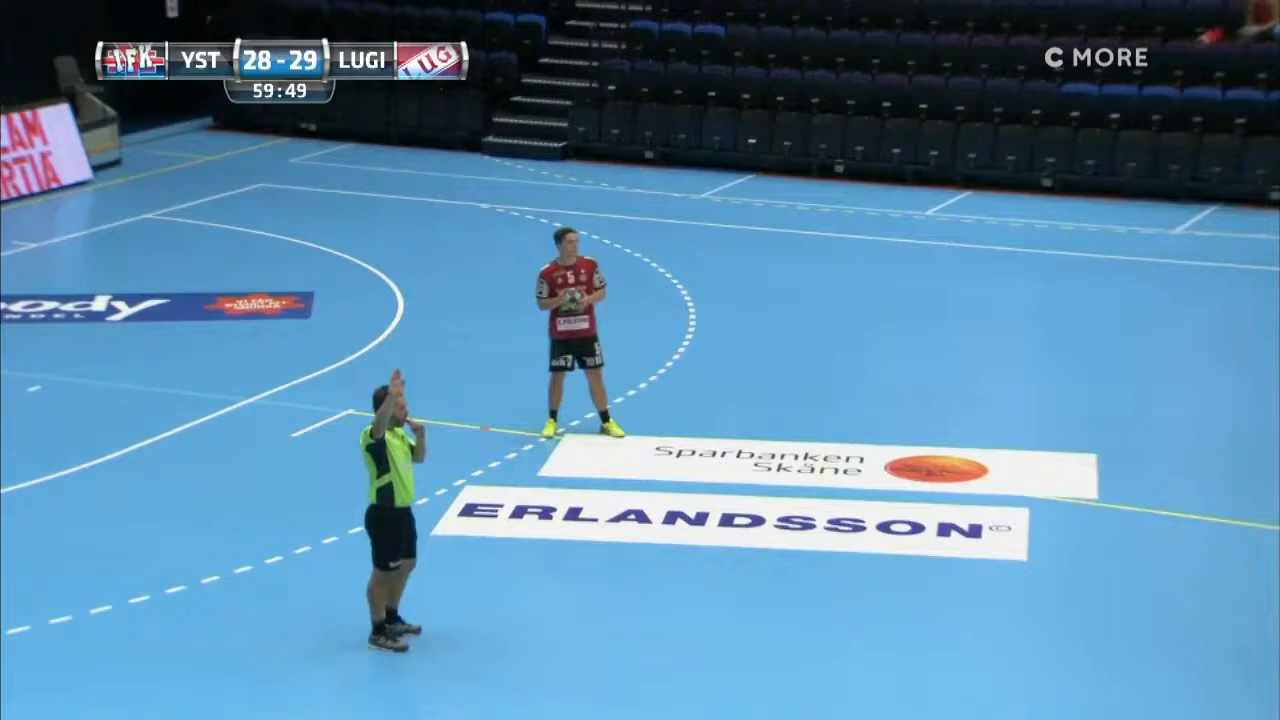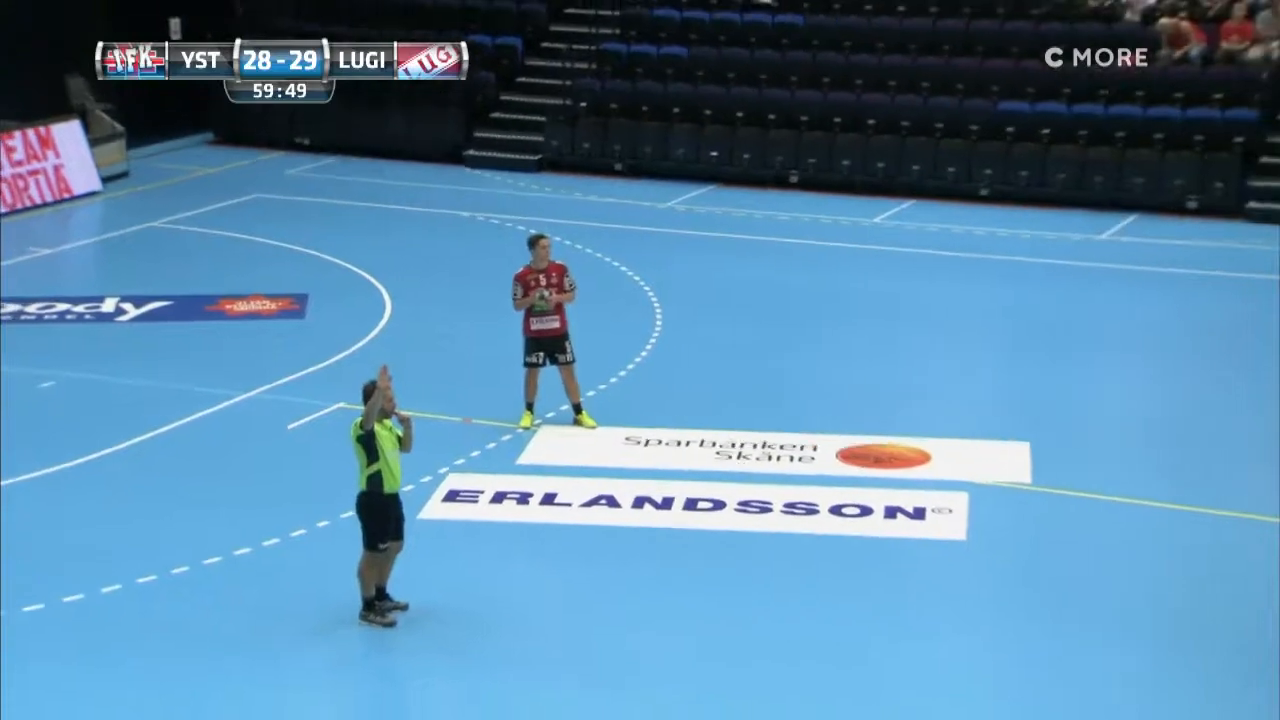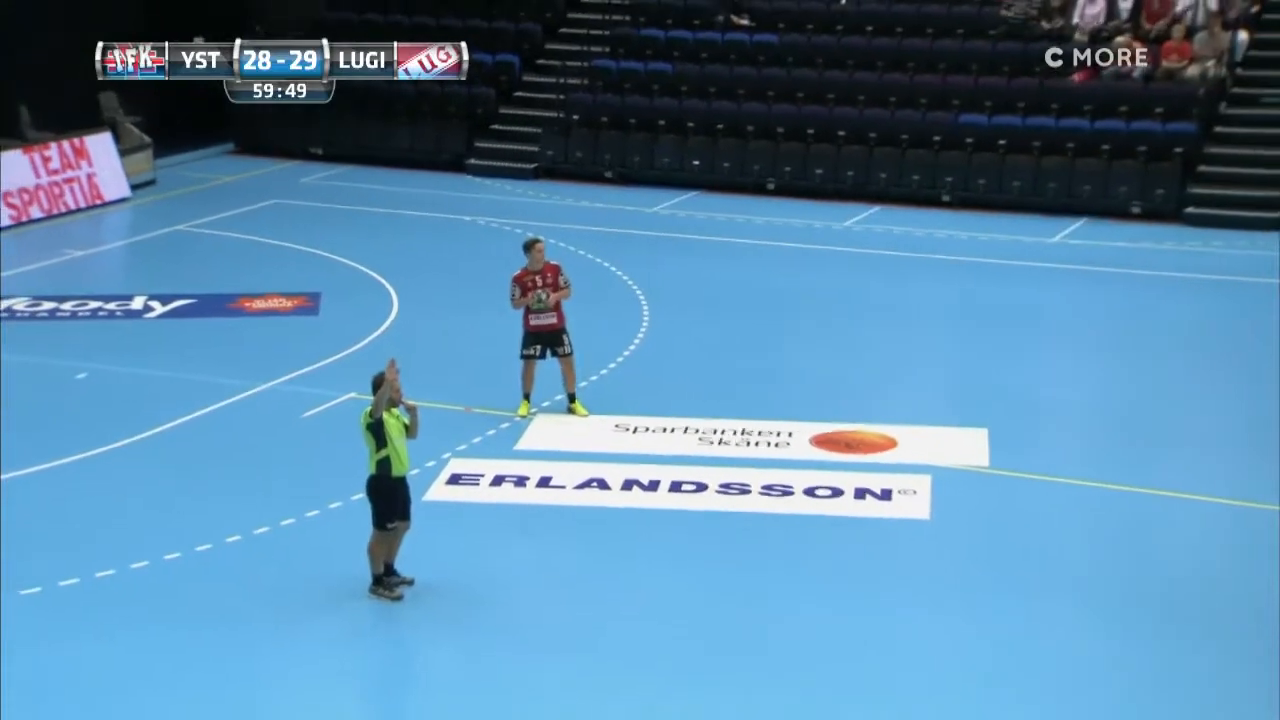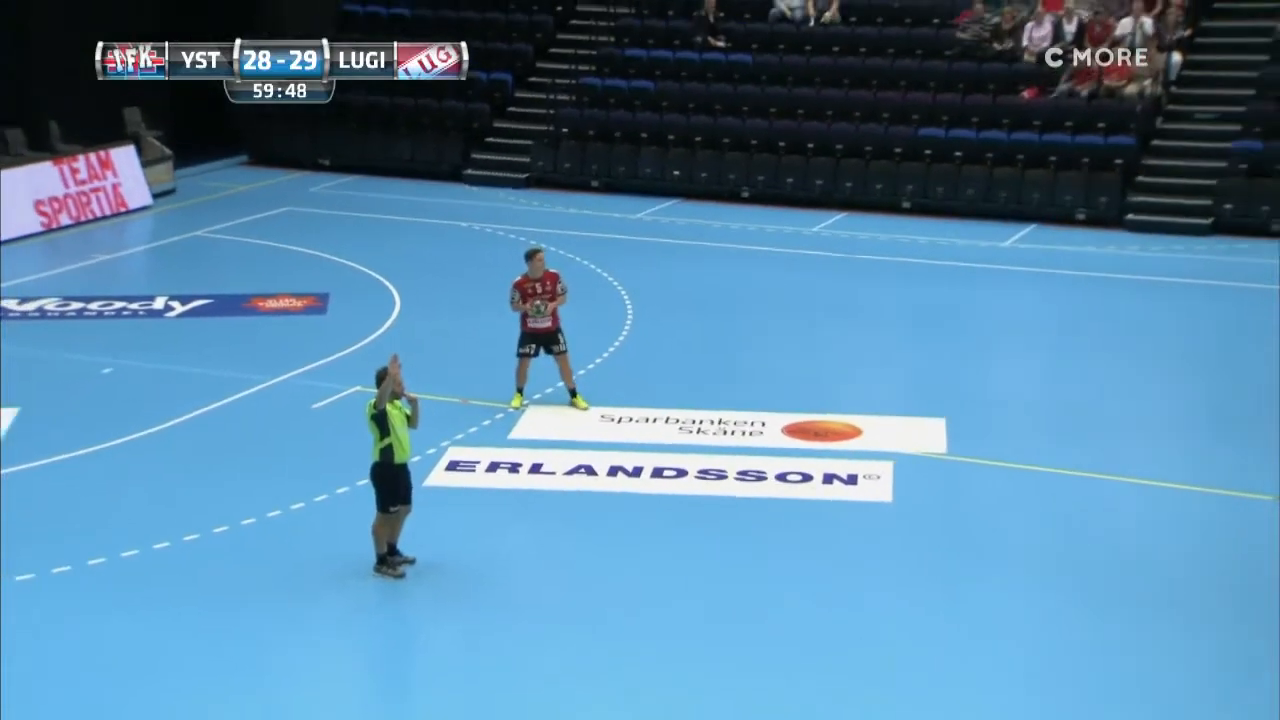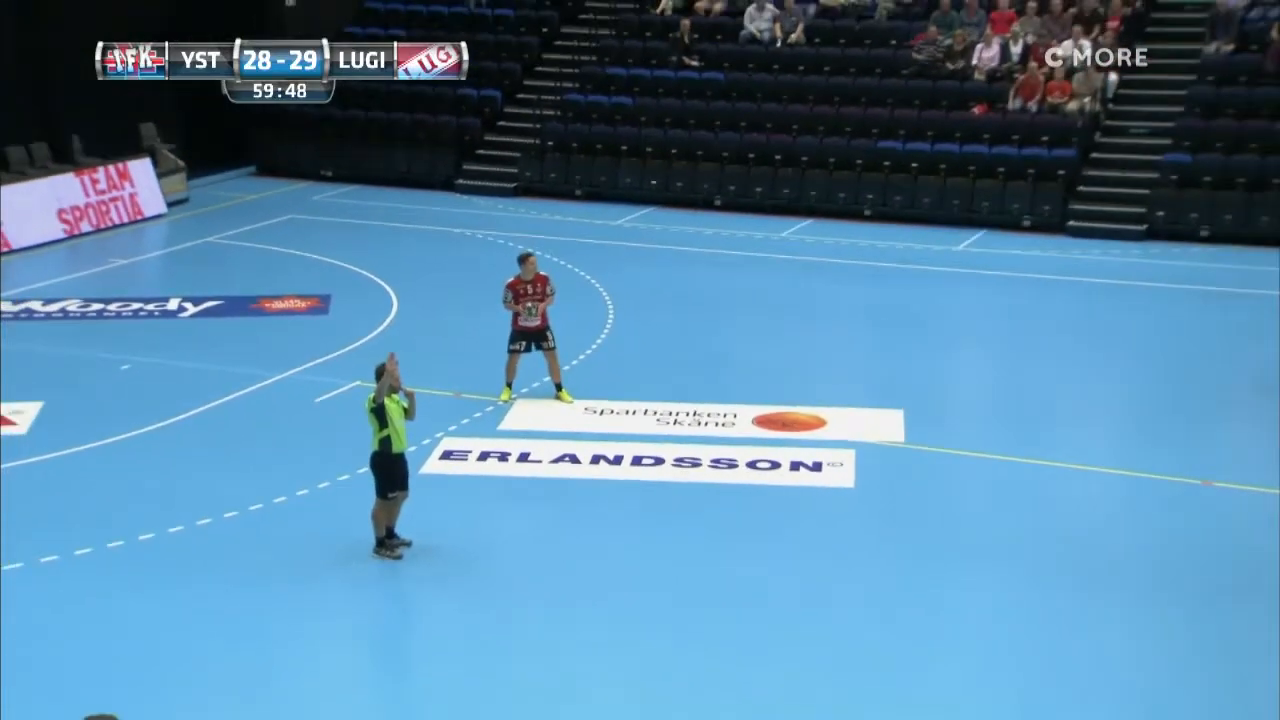
dt=0.4s
person 1, frame 1
left shoulder: (399, 433)
right shoulder: (373, 436)
left elbow: (419, 458)
right elbow: (379, 423)
left wrist: (420, 434)
left hip: (403, 510)
right hip: (384, 514)
left knee: (406, 565)
right knee: (383, 573)
person 1, frame 2
left shoulder: (388, 425)
right shoulder: (363, 428)
left elbow: (405, 448)
right elbow: (368, 416)
left wrist: (407, 426)
right wrist: (379, 391)
left hip: (391, 496)
right hip: (373, 499)
left knee: (394, 547)
right knee: (373, 554)
left ankle: (381, 596)
right ankle: (368, 608)
person 1, frame 3
left shoulder: (395, 413)
right shoulder: (373, 416)
left elbow: (412, 434)
right elbow: (377, 406)
left wrist: (413, 414)
right wrist: (387, 383)
left hip: (399, 479)
right hip: (382, 482)
left knee: (401, 526)
right knee: (382, 533)
left ankle: (389, 572)
right ankle: (377, 583)
person 1, frame 4
left shoulder: (397, 405)
right shoulder: (377, 408)
left elbow: (413, 424)
right elbow: (381, 398)
left wrist: (414, 405)
right wrist: (390, 377)
left hip: (401, 466)
right hip: (385, 469)
left knee: (403, 510)
right knee: (385, 515)
left ankle: (392, 552)
right ankle: (381, 562)
person 1, frame 5
left shoulder: (395, 399)
right shoulder: (376, 401)
left elbow: (410, 416)
right elbow: (379, 392)
left wrist: (411, 399)
right wrist: (387, 373)
left hip: (398, 455)
right hip: (384, 458)
left knee: (401, 496)
right knee: (384, 501)
left ankle: (390, 535)
right ankle: (380, 544)
person 2, frame 1
left shoulder: (590, 265)
right shoulder: (547, 273)
left elbow: (602, 291)
right elbow: (541, 304)
left wrist: (589, 298)
right wrist: (559, 300)
left hip: (587, 332)
right hip: (561, 335)
left knee: (595, 375)
right knee: (557, 376)
person 2, frame 2
left shoulder: (560, 269)
right shoulder: (521, 276)
left elbow: (572, 295)
right elbow: (516, 305)
left wrist: (557, 297)
right wrist: (531, 299)
left hip: (558, 331)
right hip: (534, 333)
left knee: (568, 371)
right knee: (532, 372)
left ankle: (579, 413)
right ankle: (528, 413)
person 2, frame 3
left shoulder: (555, 268)
right shoulder: (519, 278)
left elbow: (567, 291)
right elbow: (514, 304)
left wrist: (556, 296)
right wrist: (527, 300)
left hip: (557, 325)
right hip: (533, 328)
left knee: (567, 362)
right knee: (529, 364)
left ankle: (573, 403)
right ankle: (526, 402)
person 2, frame 4
left shoulder: (554, 276)
right shoulder: (519, 283)
left elbow: (563, 297)
right elbow: (513, 306)
left wrist: (553, 305)
right wrist: (525, 308)
left hip: (552, 327)
right hip: (530, 330)
left knee: (563, 360)
right knee: (523, 362)
left ankle: (574, 396)
right ankle: (519, 394)
person 2, frame 5
left shoulder: (543, 278)
right shoulder: (512, 284)
left elbow: (551, 297)
right elbow: (506, 304)
left wrist: (543, 305)
right wrist: (518, 308)
left hip: (541, 326)
right hip: (520, 328)
left knee: (552, 356)
right knee: (513, 358)
left ankle: (560, 390)
right ankle: (508, 388)
